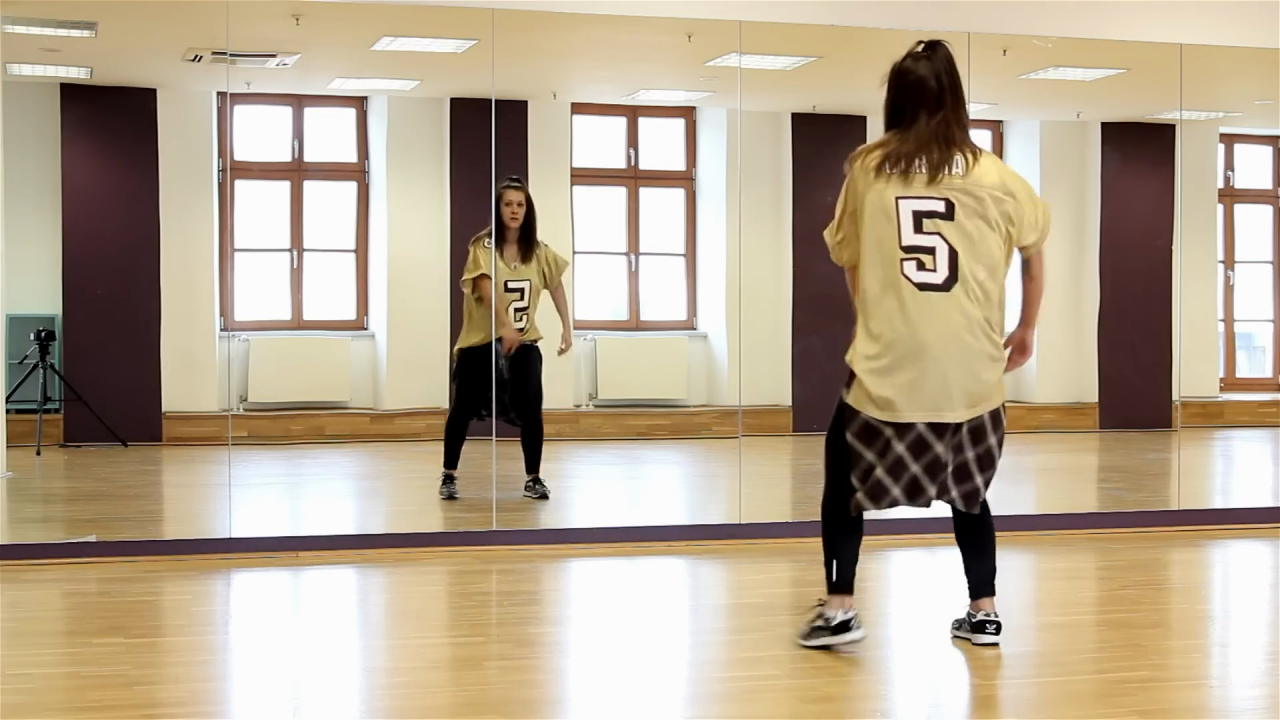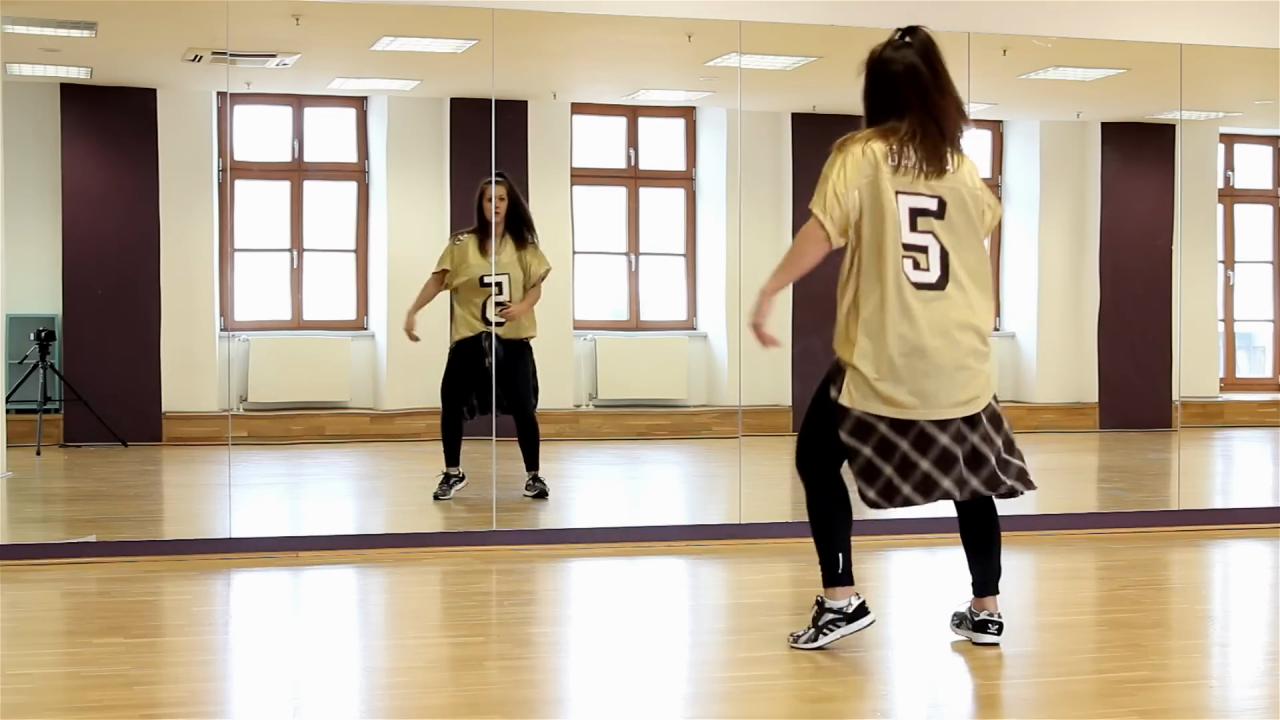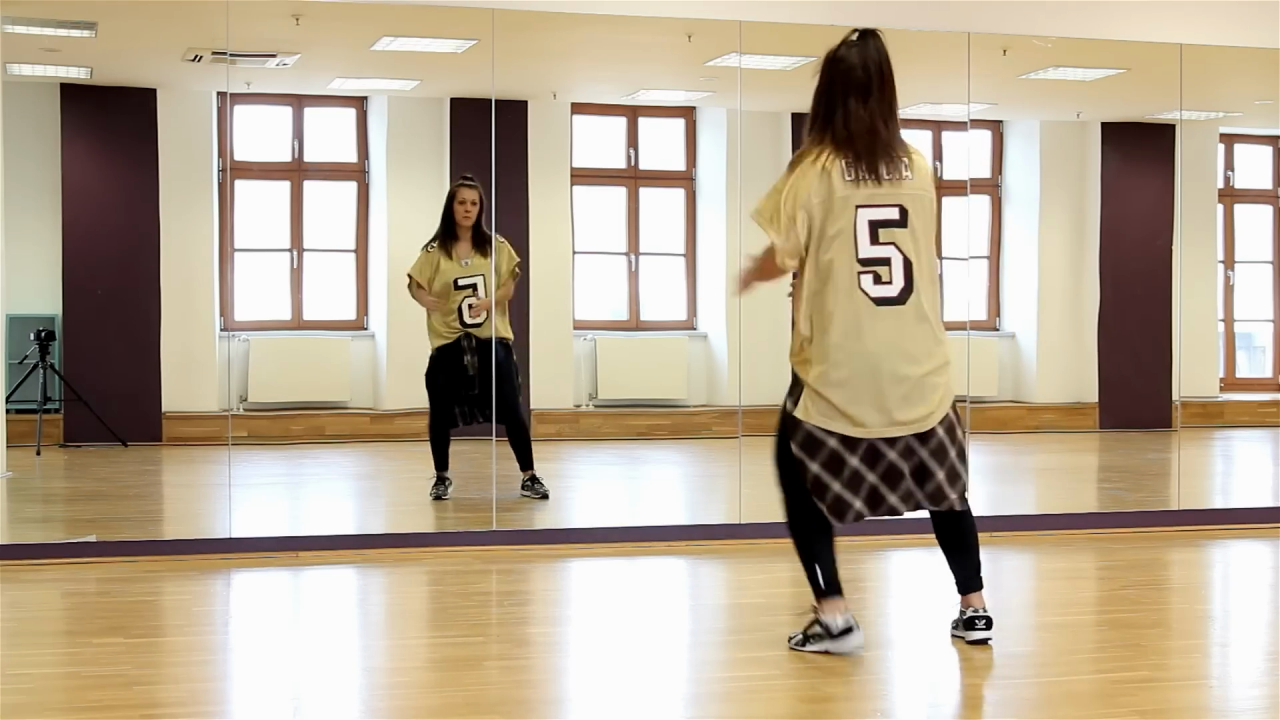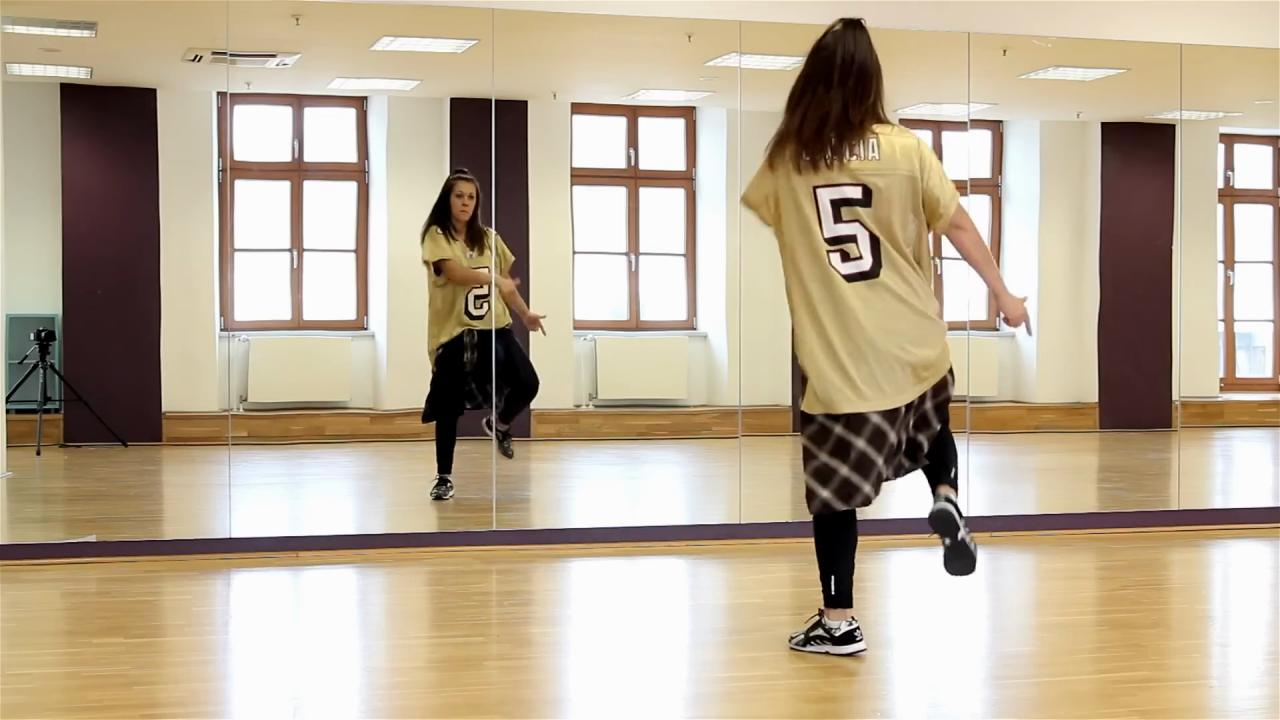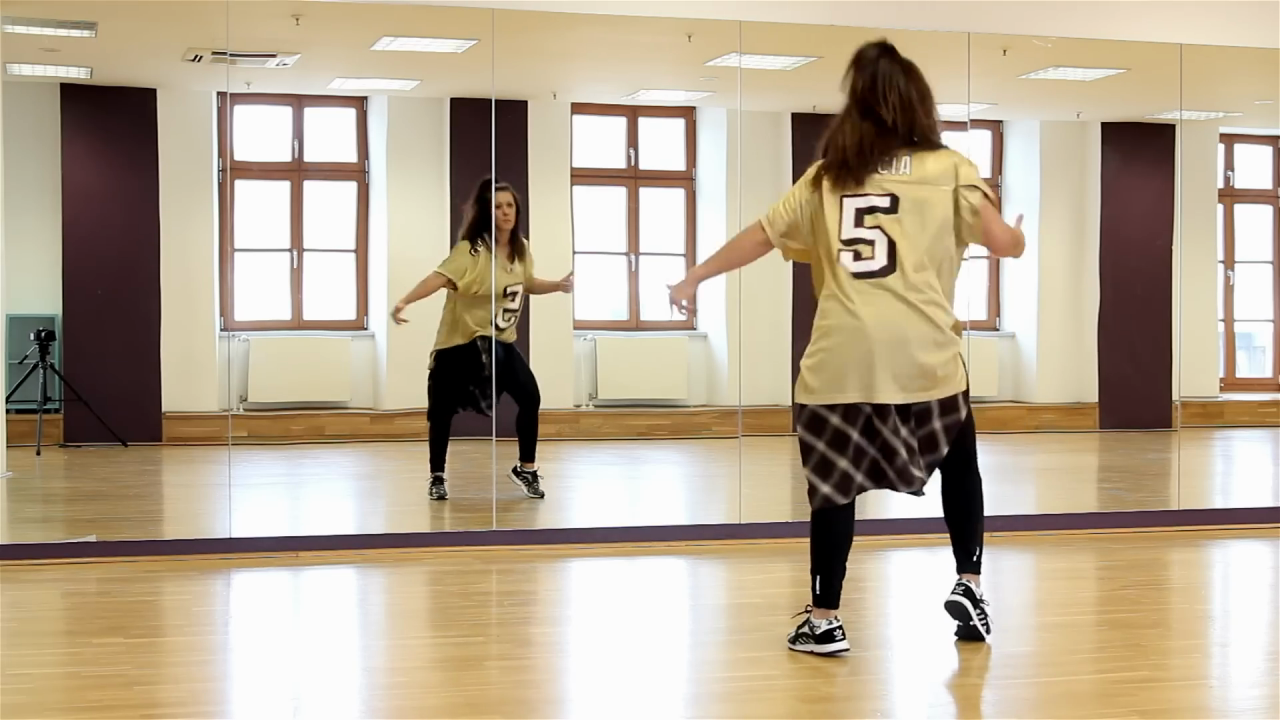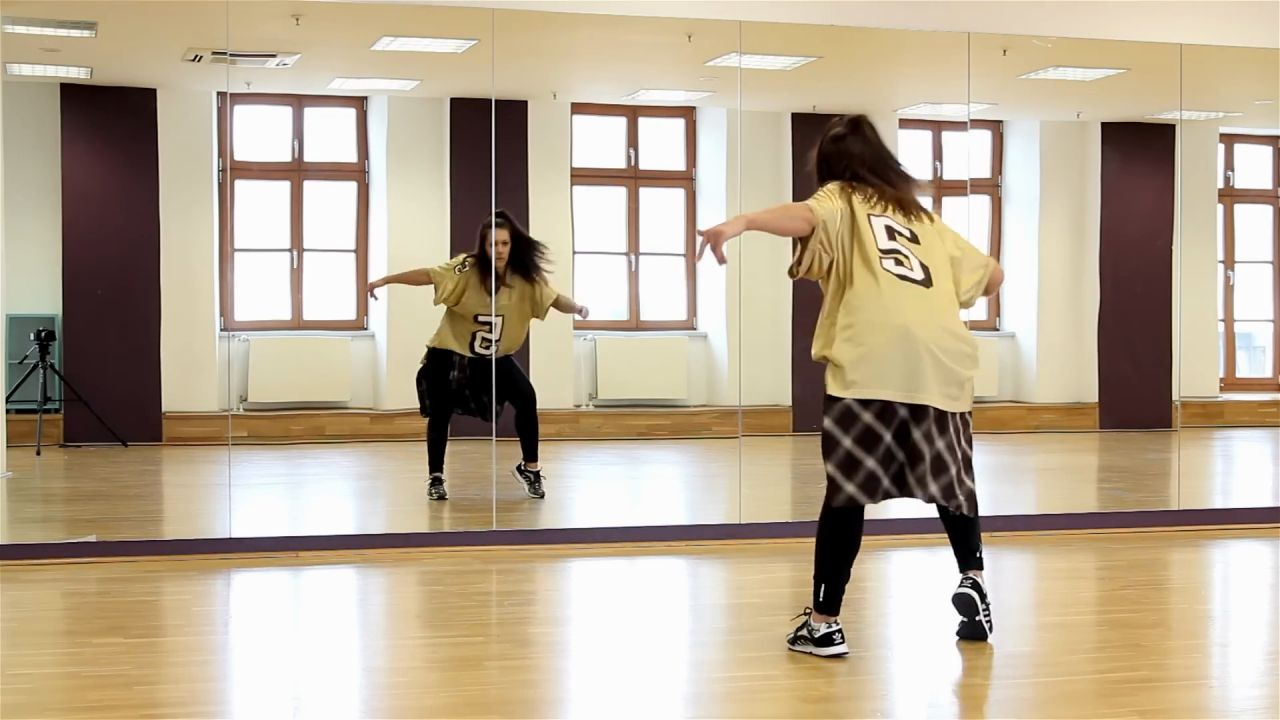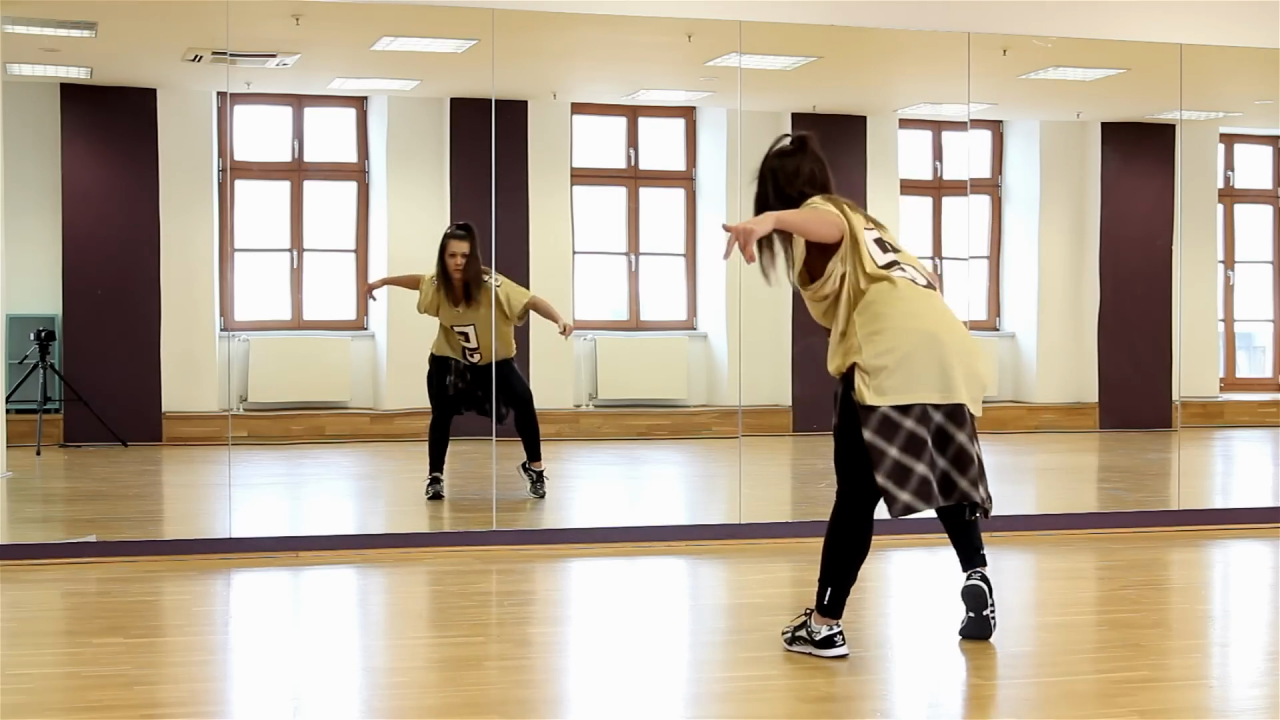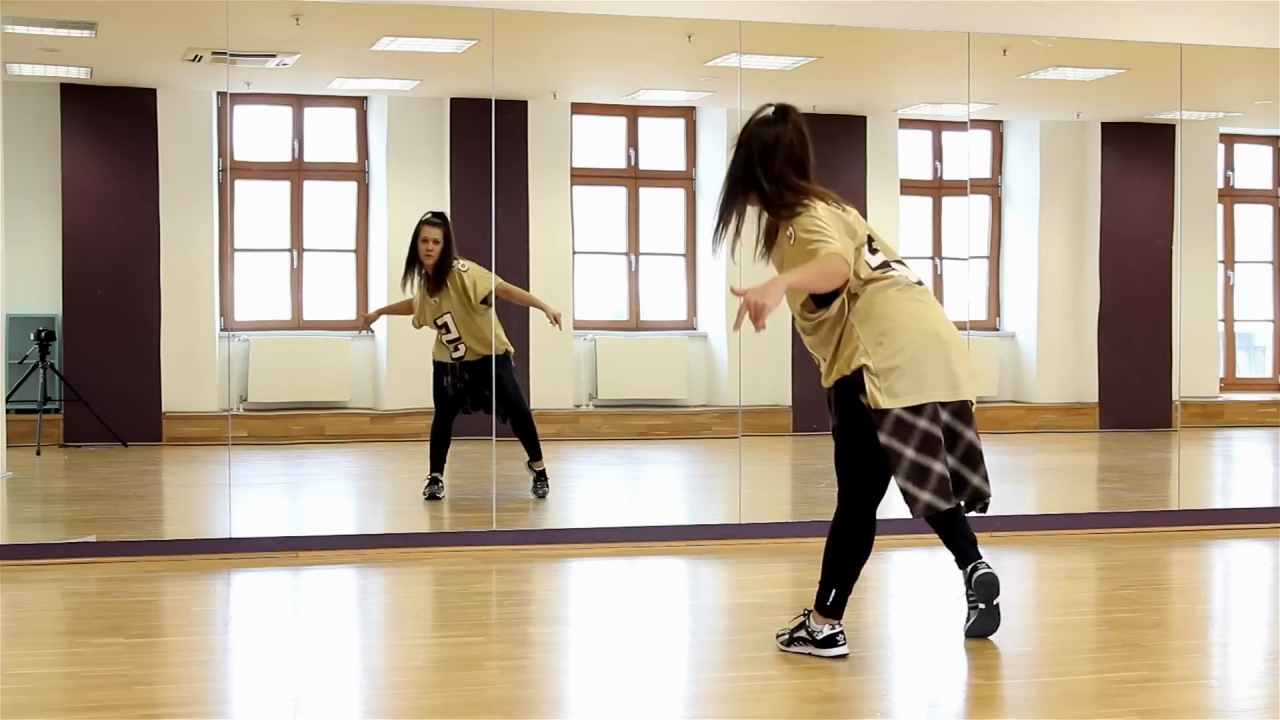
dt=0.3s
person 1, frame 1
left shoulder: (869, 167)
right shoulder: (993, 173)
left elbow: (850, 260)
right elbow: (1034, 249)
right wrist: (1027, 324)
left hip: (889, 363)
right hip: (968, 363)
left knee: (847, 478)
right knee: (965, 485)
left ankle: (837, 608)
right ankle: (983, 610)
person 1, frame 2
left shoulder: (860, 153)
right shoulder: (963, 168)
left elbow: (823, 234)
left wrist: (767, 294)
left hip: (882, 358)
right hip: (958, 359)
left knee: (816, 460)
right knee: (973, 480)
left ankle: (839, 598)
right ankle: (986, 609)
person 1, frame 3
left shoulder: (811, 170)
right shoulder: (915, 167)
left elbow: (780, 259)
left wrist: (747, 275)
left hip: (841, 369)
right hip: (916, 365)
left knee: (800, 481)
right knee: (942, 484)
left ankle: (831, 613)
right ankle: (973, 608)
person 1, frame 4
left shoulder: (785, 159)
right shoulder: (903, 147)
left elbow: (759, 206)
right elbow: (957, 225)
right wrist: (1001, 292)
left hip: (835, 351)
right hip: (912, 342)
left knee: (834, 482)
right knee: (931, 436)
left ankle: (838, 621)
right ankle: (947, 501)
person 1, frame 5
left shoulder: (828, 171)
right shoulder: (944, 164)
left elbow: (764, 234)
right elbow: (1001, 239)
left wrist: (696, 274)
right wrist: (1012, 237)
left hip: (843, 352)
right hip: (922, 350)
left knee: (835, 485)
right knee: (960, 466)
left ankle: (824, 618)
right ankle: (968, 583)
person 1, frame 6
left shoulder: (840, 200)
right shoulder: (926, 220)
left elbow: (805, 218)
right elbow: (992, 278)
left wrist: (742, 220)
left hip: (874, 352)
right hip: (944, 355)
left knee: (847, 490)
right knee: (953, 477)
left ankle: (823, 623)
right ankle: (972, 579)
person 1, frame 7
left shoulder: (813, 214)
right shoulder: (857, 217)
left elbow: (834, 231)
right elbow: (922, 276)
left wrist: (771, 221)
left hip: (892, 359)
right hip: (947, 350)
left knee: (857, 495)
right knee: (942, 478)
left ankle: (824, 624)
right ankle: (977, 575)
person 1, frame 8
left shoulder: (807, 220)
right shoulder: (826, 207)
left elbow: (836, 267)
left wrist: (778, 284)
left hip: (893, 357)
right hip: (934, 348)
left knee: (859, 496)
right knee: (928, 479)
left ankle: (823, 625)
right ankle: (975, 570)
person 2, frame 1
left shoulder: (537, 249)
right shoulder: (483, 245)
left elbow: (555, 286)
right elbow: (481, 287)
left wrist: (566, 328)
right wrist: (503, 322)
left hip: (524, 344)
right hip: (480, 342)
left knee: (529, 411)
right knee: (461, 409)
left ankle: (533, 479)
right ankle: (449, 475)
person 2, frame 2
left shoulder: (524, 244)
right shoulder: (463, 243)
left elbow: (536, 285)
right elbow: (439, 280)
left wrist: (523, 305)
right wrist: (412, 312)
left hip: (513, 340)
right hip: (471, 339)
left knee: (524, 408)
right knee: (452, 403)
left ankle: (533, 477)
right ankle: (453, 473)
person 2, frame 3
left shoulder: (494, 245)
right shoulder: (435, 249)
left elbow: (509, 284)
right elbow: (416, 285)
left wrist: (489, 302)
right wrist: (433, 304)
left hip: (492, 339)
right hip: (449, 343)
left knee: (510, 409)
right knee: (441, 411)
left ankle: (529, 477)
right ankle: (442, 477)
person 2, frame 4
left shoulder: (488, 238)
right shoulder: (435, 236)
left elbow: (506, 281)
right elbow: (453, 271)
left wrist: (526, 314)
right wrist: (494, 279)
left hip: (495, 329)
right hip: (454, 336)
left knee: (528, 383)
right knee: (448, 408)
left ankle: (499, 424)
right ankle: (443, 478)
person 2, frame 5
left shoulder: (521, 248)
right shoulder: (474, 249)
left elbow: (526, 283)
right elbow: (440, 278)
left wrist: (560, 285)
right wrist: (404, 301)
left hip: (501, 342)
right hip: (461, 341)
left knee: (530, 397)
right knee: (444, 408)
left ankle: (525, 469)
right ankle: (437, 477)
person 2, frame 6
left shoulder: (527, 277)
right shoulder: (466, 268)
left elbow: (554, 300)
right elbow: (427, 275)
left wrist: (575, 308)
right wrist: (384, 280)
left hip: (496, 355)
right hip: (450, 350)
left knee: (526, 400)
right knee: (440, 411)
left ankle: (530, 469)
right ankle: (436, 477)
person 2, frame 7
left shoulder: (489, 285)
right shoulder: (439, 283)
left elbow: (530, 301)
right elbow: (420, 282)
left wrist: (559, 320)
right wrist: (383, 281)
left hip: (494, 358)
right hip: (450, 357)
left knee: (522, 401)
right knee: (442, 412)
left ankle: (534, 468)
right ankle: (435, 477)
person 2, frame 8
left shoulder: (461, 272)
right shoulder: (423, 281)
left elbow: (503, 289)
right elbow: (415, 306)
left wrist: (545, 308)
right wrist: (379, 312)
left hip: (489, 353)
right hip: (449, 359)
left knee: (516, 405)
right knee: (443, 413)
left ankle: (538, 467)
right ankle: (435, 478)
